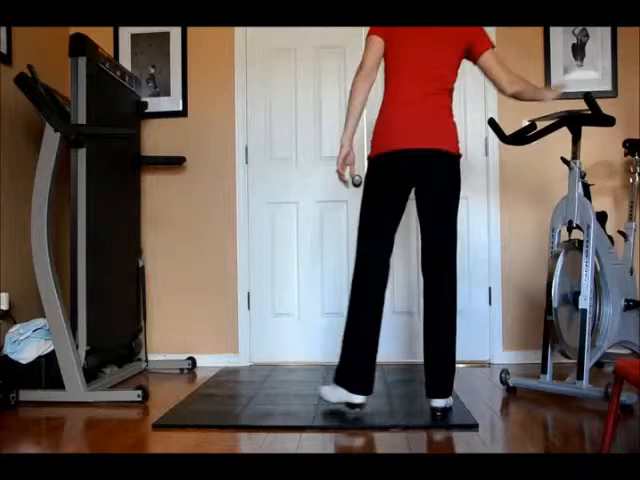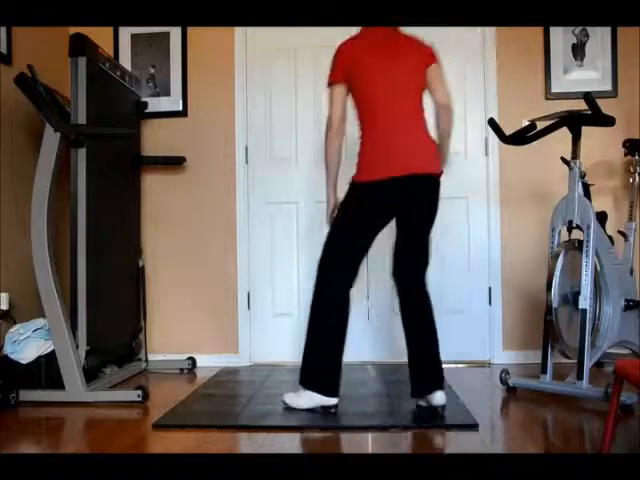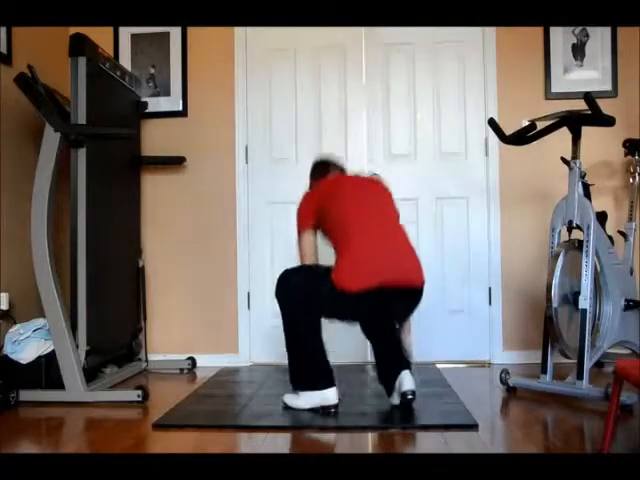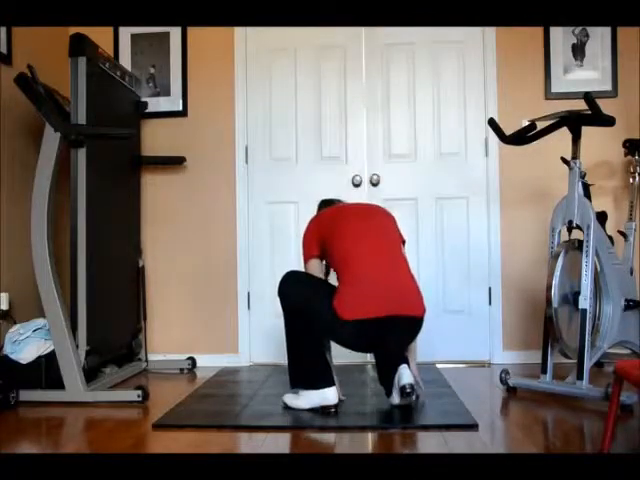
dt=0.4s
person 1, frame 1
left shoulder: (388, 27)
right shoulder: (467, 30)
left elbow: (365, 74)
right elbow: (510, 85)
left wrist: (347, 139)
right wrist: (546, 93)
left hip: (392, 148)
right hip: (441, 150)
left knee: (371, 263)
right knee: (440, 269)
left ankle: (353, 383)
right ankle: (440, 390)
person 1, frame 2
left shoulder: (348, 49)
right shoulder: (419, 47)
left elbow: (335, 125)
right elbow: (444, 105)
left wrist: (331, 192)
right wrist: (441, 154)
left hip: (379, 175)
right hip: (426, 173)
left knee: (336, 271)
right knee: (411, 276)
left ankle: (320, 388)
right ankle: (430, 386)
person 1, frame 3
left shoulder: (313, 196)
right shoulder: (376, 185)
left elbow: (309, 268)
right wrist: (400, 321)
left hip: (359, 287)
right hip: (412, 287)
left knee: (290, 286)
right knee: (377, 313)
left ankle: (318, 387)
right ankle: (399, 376)
person 1, frame 4
left shoulder: (318, 223)
right shoulder: (383, 214)
left elbow: (318, 293)
left wrist: (327, 372)
right wrist: (409, 359)
left hip: (357, 323)
right hip: (410, 322)
left knee: (292, 287)
left ankle: (319, 388)
right ankle: (398, 371)
